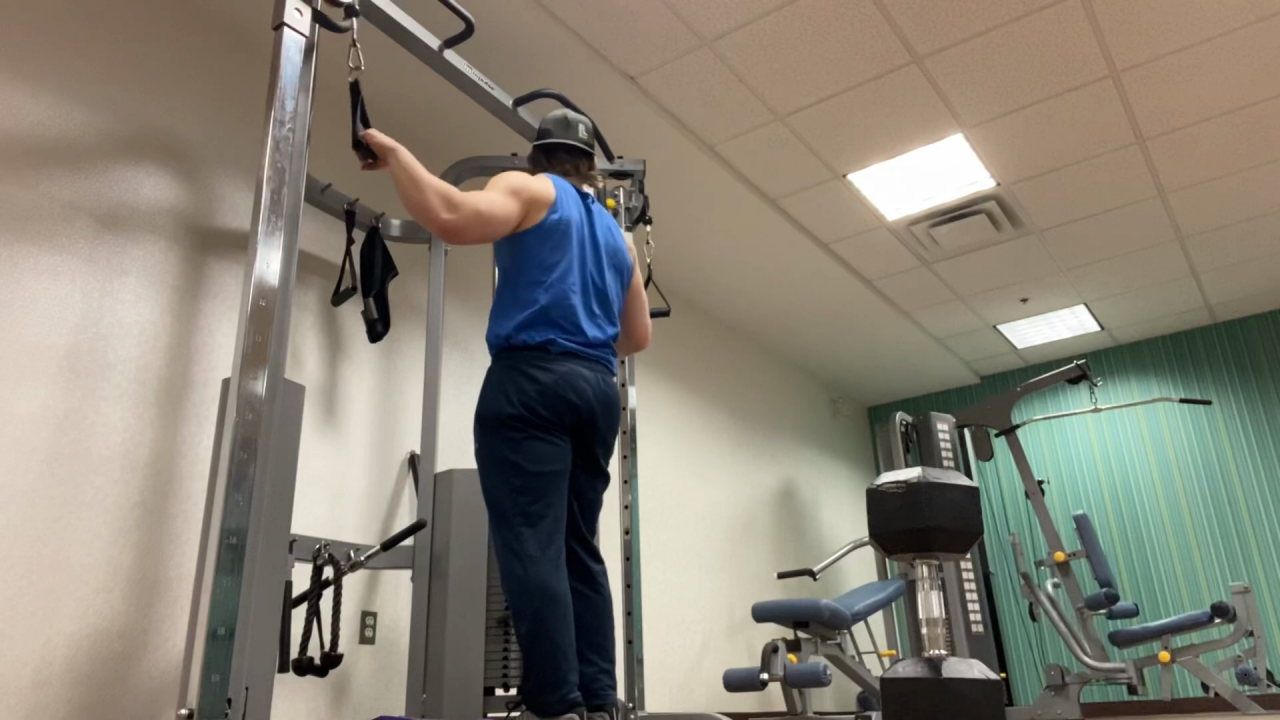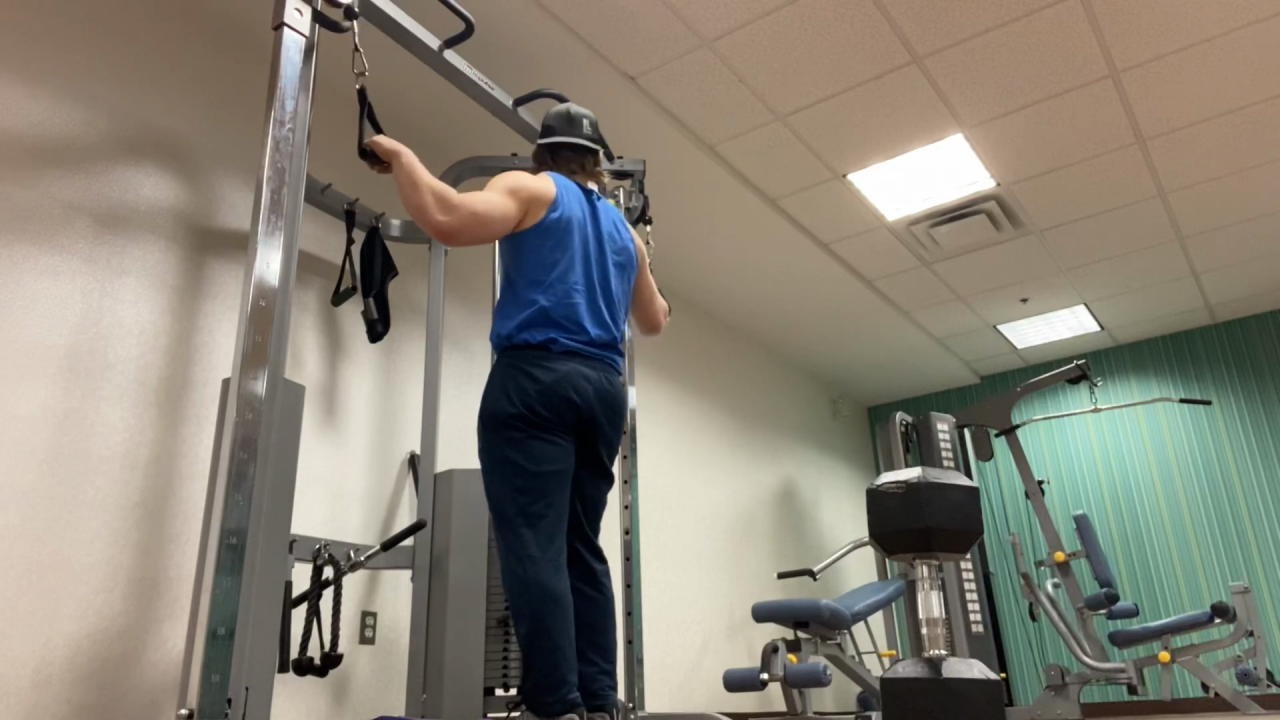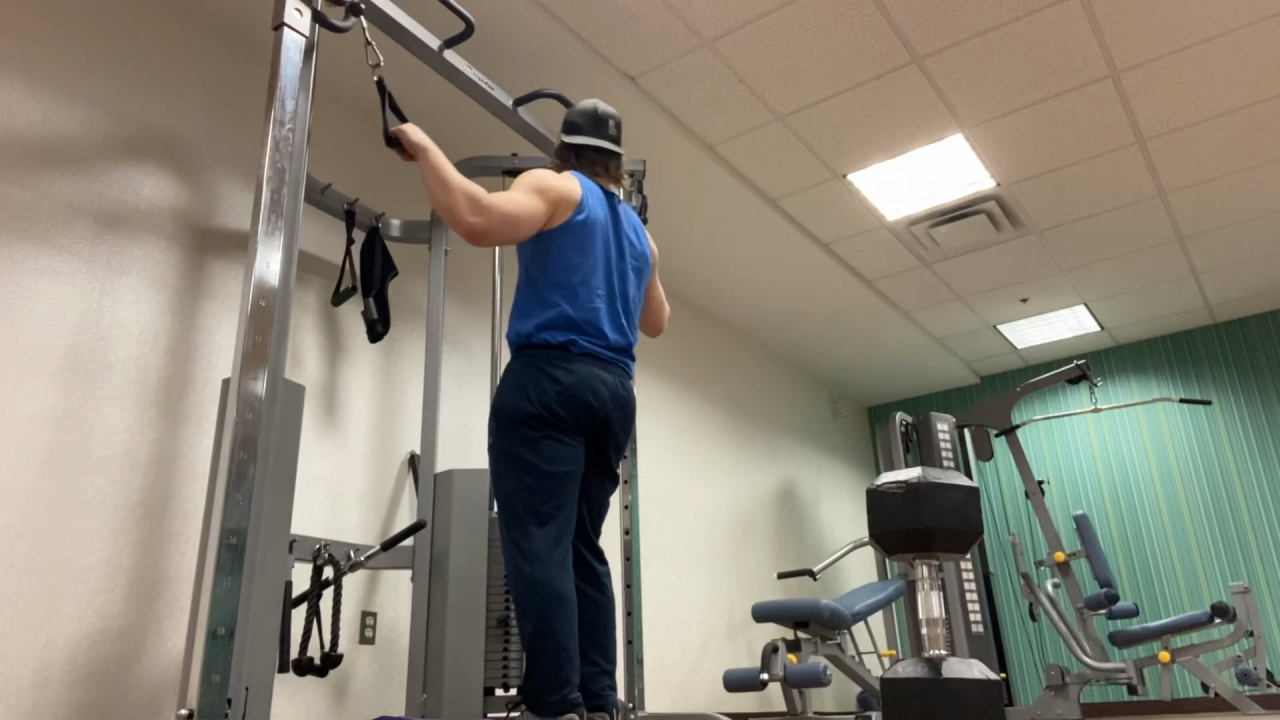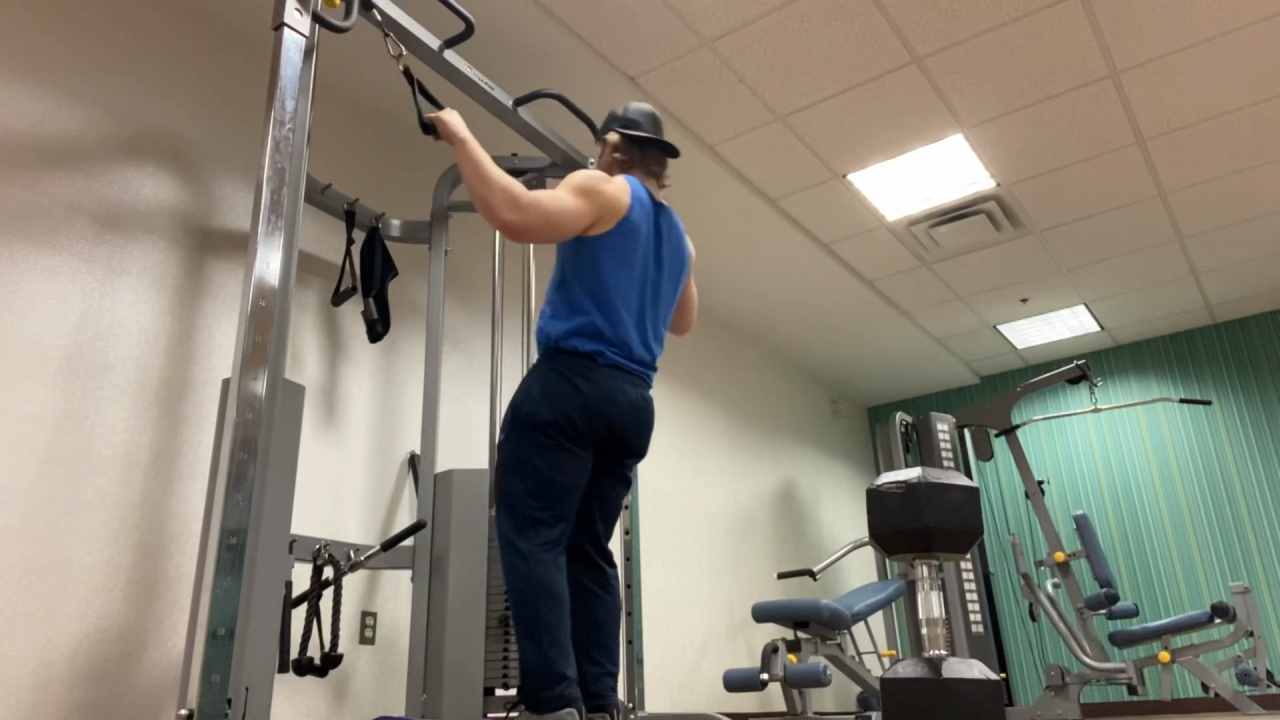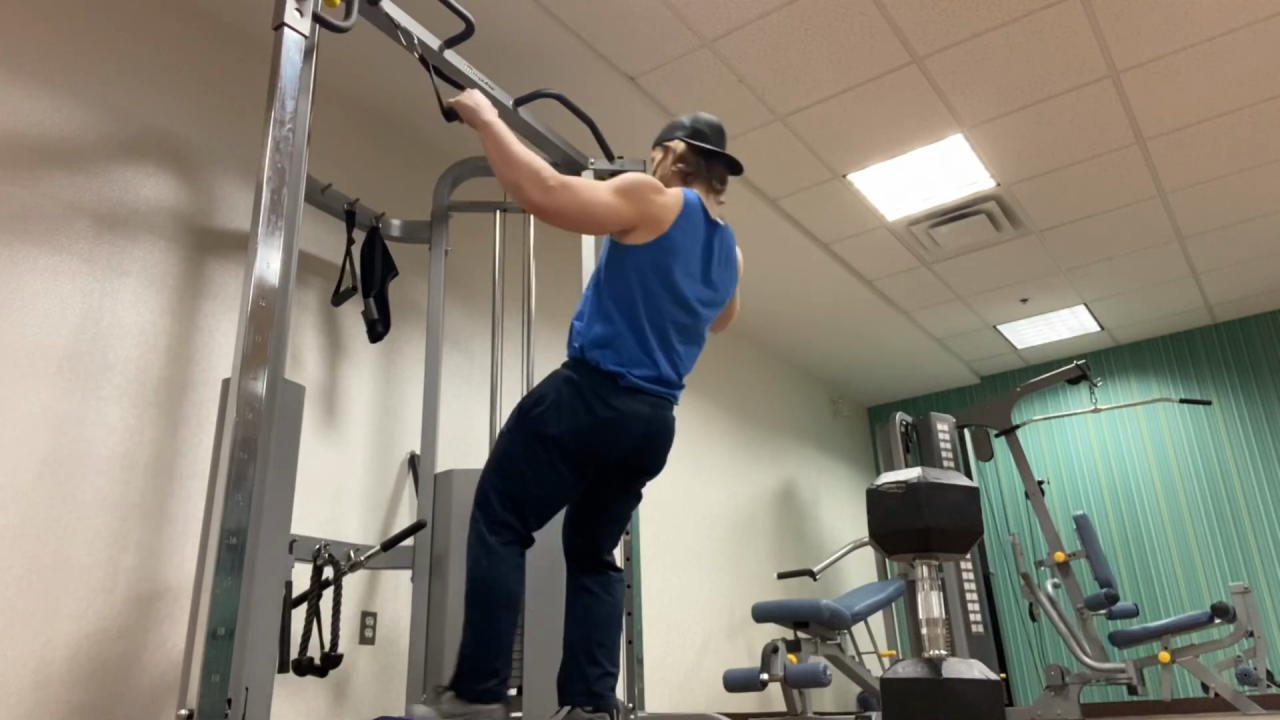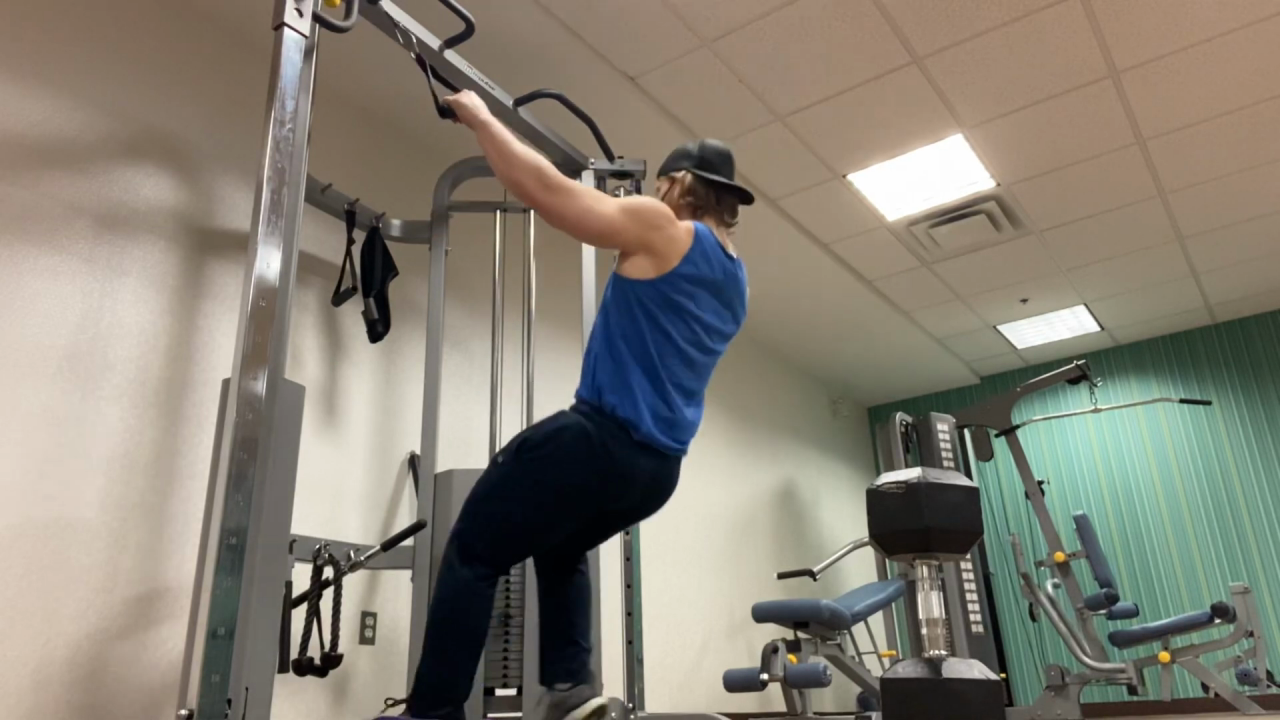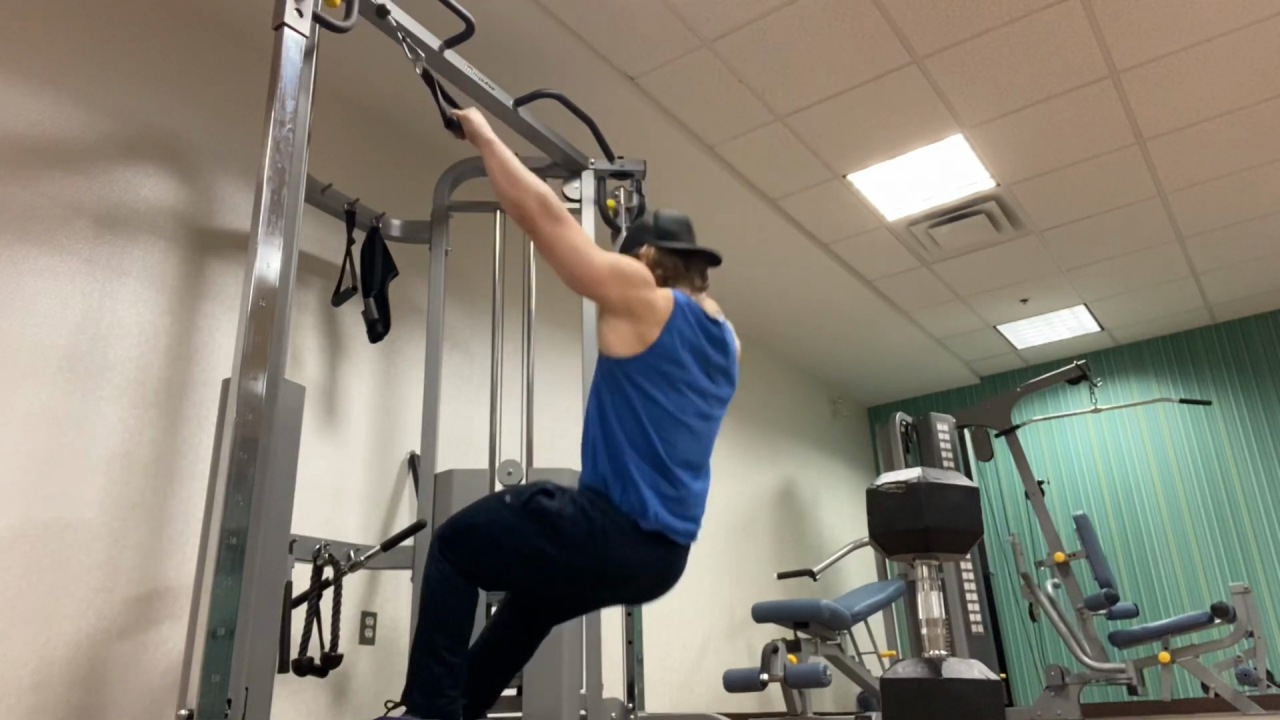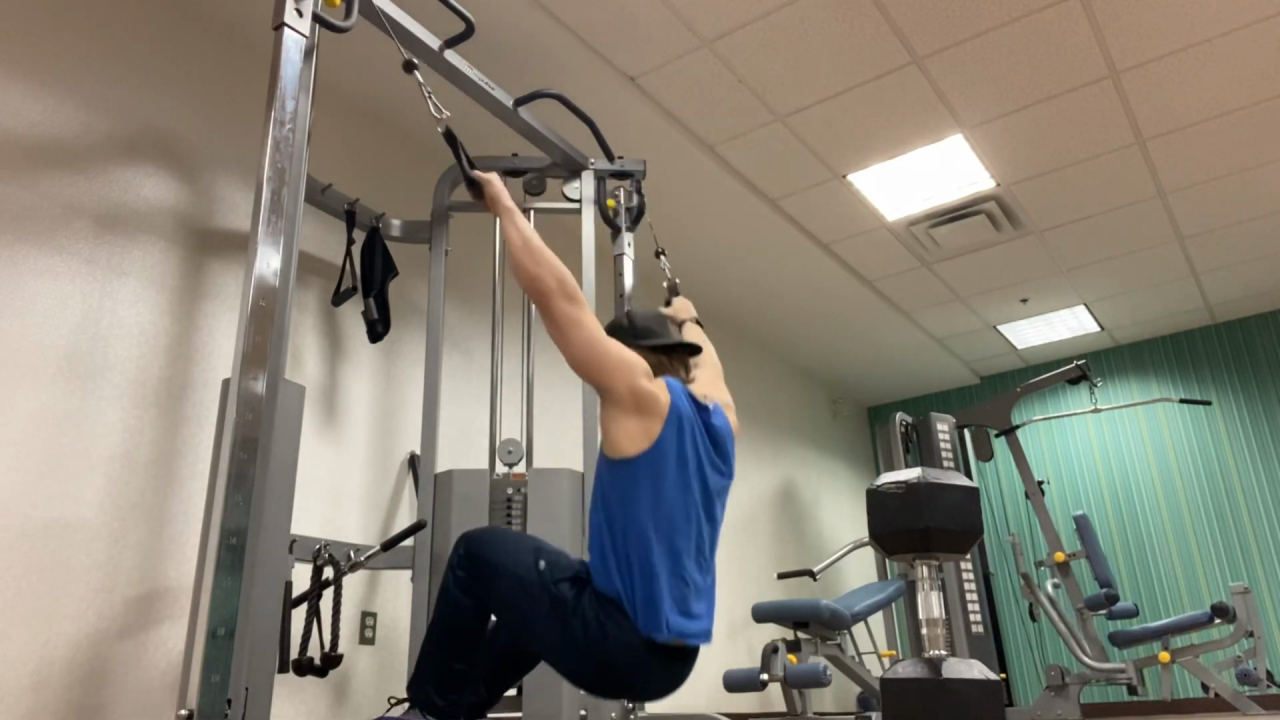
dt=0.3s
person 1, frame 1
left shoulder: (527, 190)
right shoulder: (616, 235)
left elbow: (450, 217)
right elbow: (639, 337)
left wrist: (395, 155)
left hip: (531, 381)
right hip: (598, 392)
left knee: (532, 548)
right knee: (577, 551)
person 1, frame 2
left shoulder: (529, 190)
right shoulder: (624, 229)
left elbow: (447, 218)
right elbow: (655, 319)
left wrist: (400, 156)
right wrist: (652, 295)
left hip: (535, 381)
right hip: (603, 390)
left knee: (534, 548)
right knee: (580, 551)
person 1, frame 3
left shoulder: (553, 187)
right shoulder: (638, 232)
left elbow: (478, 220)
right elbow: (655, 321)
left wrist: (425, 148)
left hip: (548, 380)
right hip: (613, 392)
left knee: (538, 547)
right knee: (581, 550)
person 1, frame 4
left shoulder: (601, 190)
right shoulder: (678, 235)
left elbow: (515, 215)
right elbow: (683, 320)
left wrist: (461, 137)
left hip: (571, 386)
right hip: (632, 401)
left knee: (531, 539)
right knee: (588, 551)
person 1, frame 5
left shoulder: (654, 199)
right shoulder: (727, 249)
left elbow: (544, 194)
left wrist: (483, 118)
left hip: (592, 396)
right hip: (653, 419)
left knee: (498, 528)
right knee: (593, 557)
person 1, frame 6
left shoulder: (660, 231)
right shoulder: (736, 279)
left elbow: (544, 190)
left wrist: (479, 117)
left hip: (601, 439)
right hip: (656, 466)
left knee: (474, 553)
right knee: (560, 550)
person 1, frame 7
left shoulder: (641, 302)
right shoulder: (724, 338)
left elbow: (543, 215)
left wrist: (484, 135)
right wrist: (681, 258)
left hip: (614, 530)
right hip: (664, 558)
left knee: (457, 545)
right knee: (539, 579)
person 1, frame 8
left shoulder: (642, 398)
right shoulder: (719, 417)
left elbow: (557, 296)
right elbow: (703, 361)
left wrist: (503, 204)
right wrist: (688, 322)
left hip: (619, 638)
right hip: (669, 656)
left knee: (478, 555)
right knee: (540, 591)
